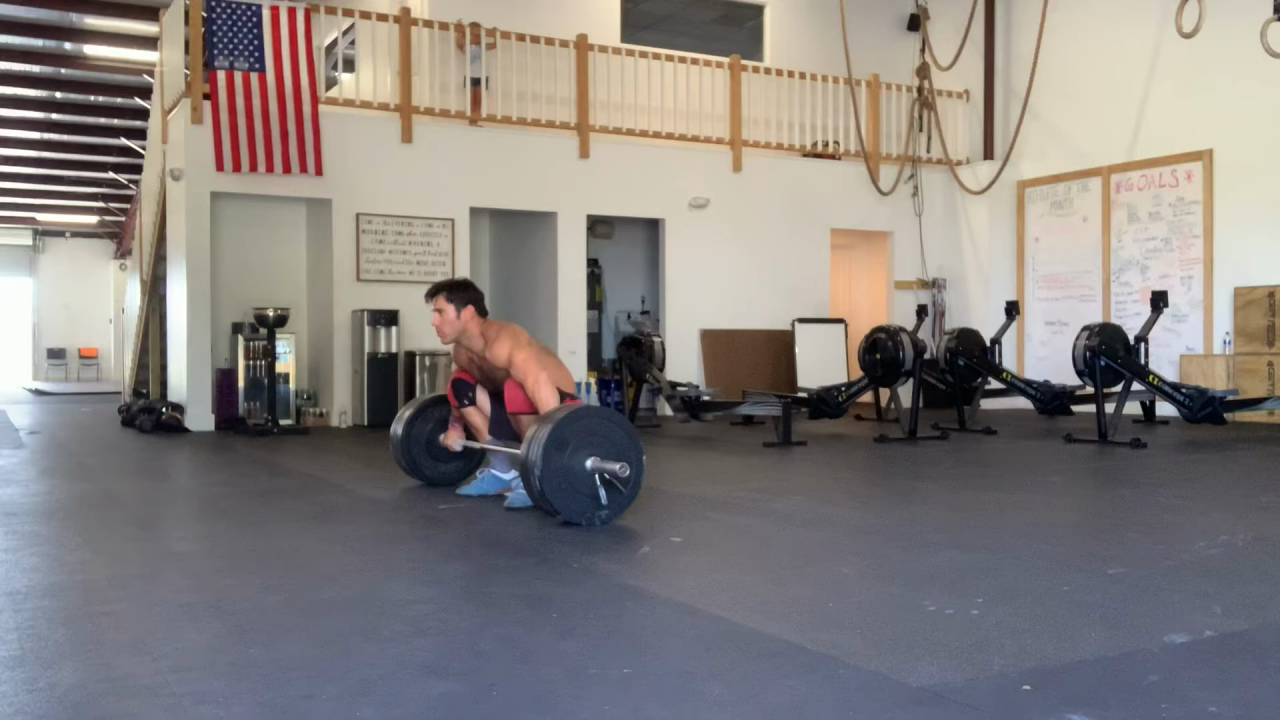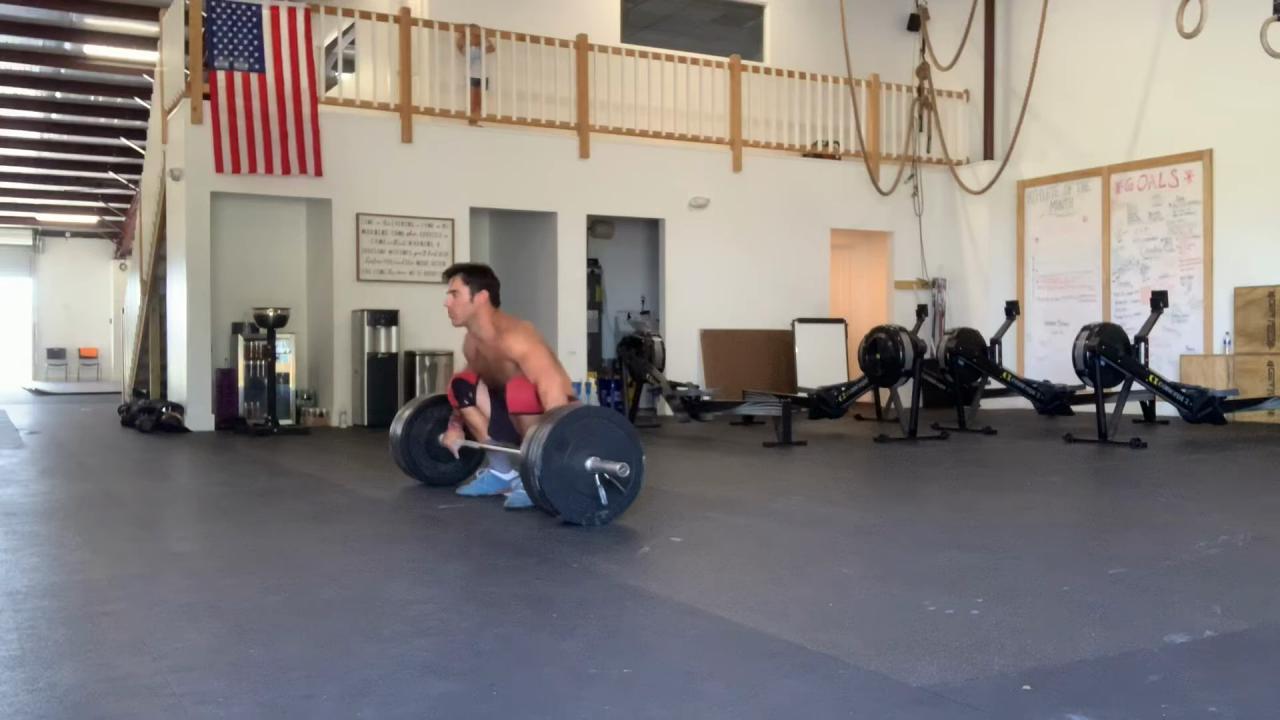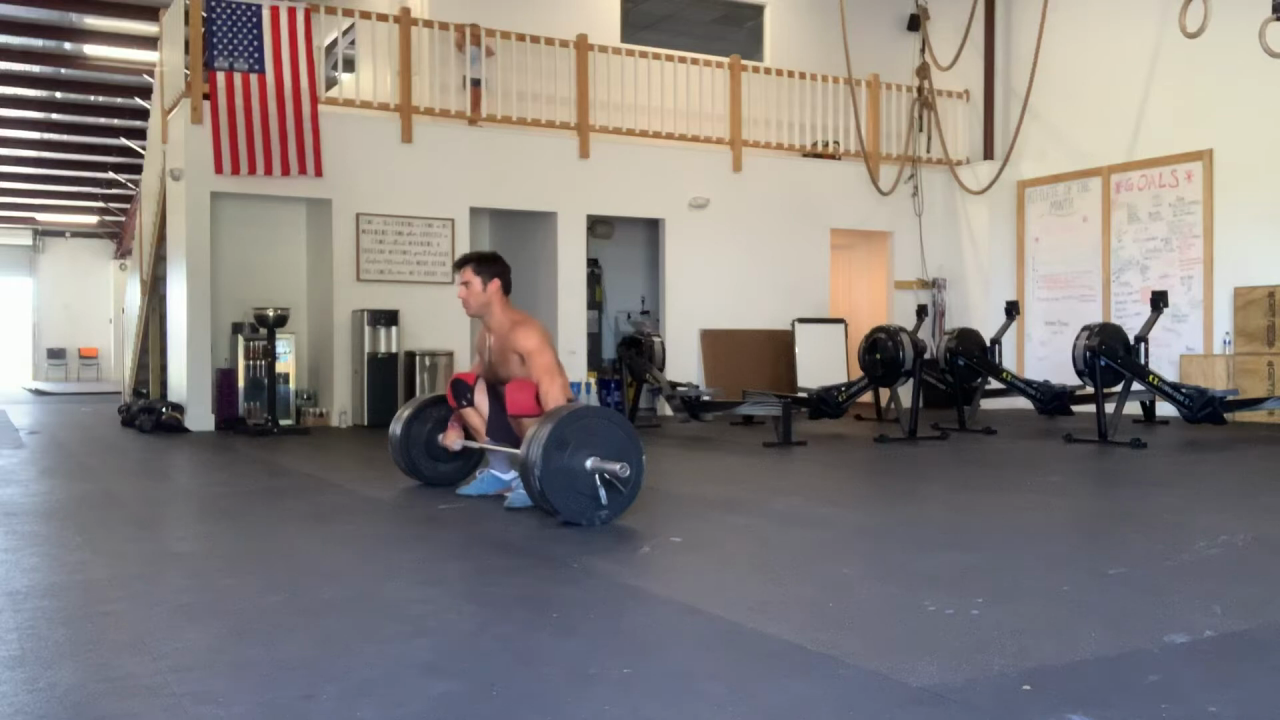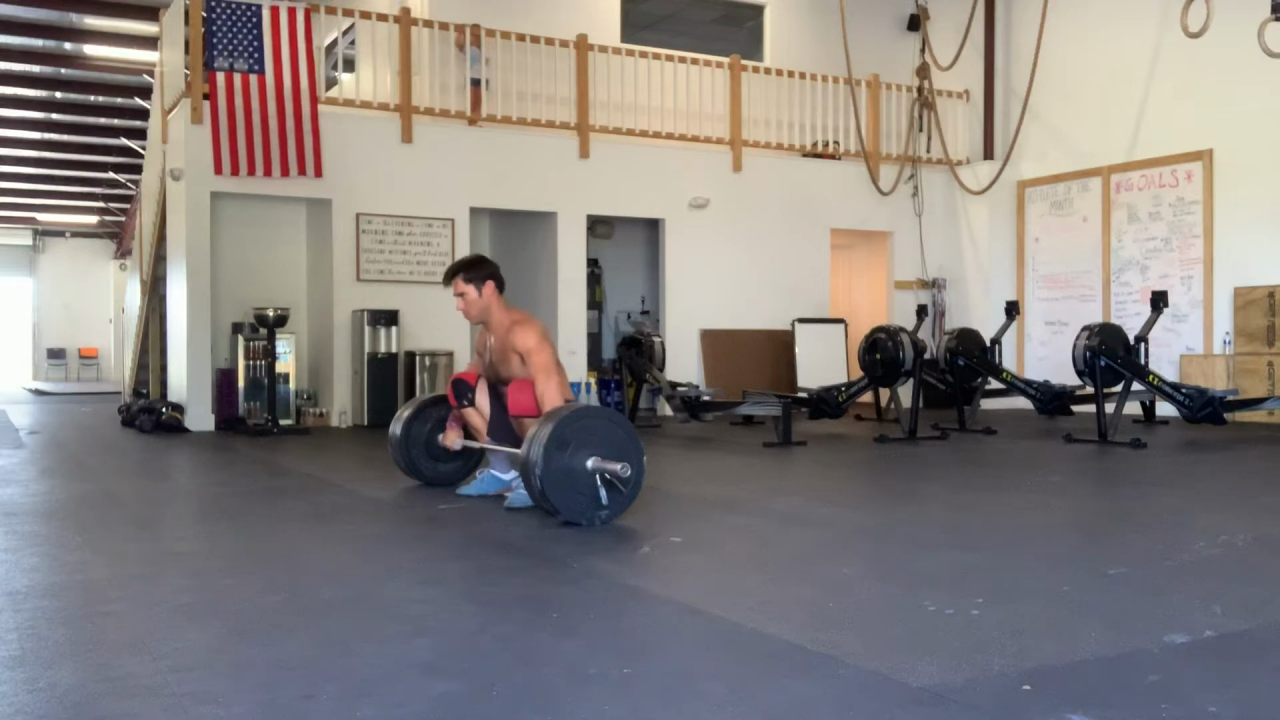
dt=0.4s
person 1, frame 1
left shoulder: (500, 341)
right shoulder: (462, 351)
left elbow: (540, 382)
right elbow: (464, 379)
right wrist: (456, 425)
right hip: (523, 415)
left knee: (516, 389)
right knee: (461, 386)
right ankle: (502, 472)
person 1, frame 2
left shoulder: (511, 335)
right shoulder: (472, 342)
left elbow: (551, 382)
right elbow: (471, 378)
right wrist: (456, 425)
right hip: (523, 418)
left knee: (518, 388)
right knee: (462, 386)
right ankle: (502, 473)
person 1, frame 3
left shoulder: (523, 330)
right shoulder: (486, 336)
left elbow: (552, 384)
right elbow: (475, 381)
right wrist: (456, 425)
right hip: (520, 420)
left knee: (517, 391)
right knee: (461, 386)
right ankle: (502, 473)
person 1, frame 4
left shoulder: (523, 330)
right shoulder: (485, 336)
left elbow: (549, 384)
right elbow: (471, 379)
right wrist: (455, 424)
right hip: (522, 421)
left knee: (520, 392)
right knee: (462, 385)
right ankle: (502, 472)
